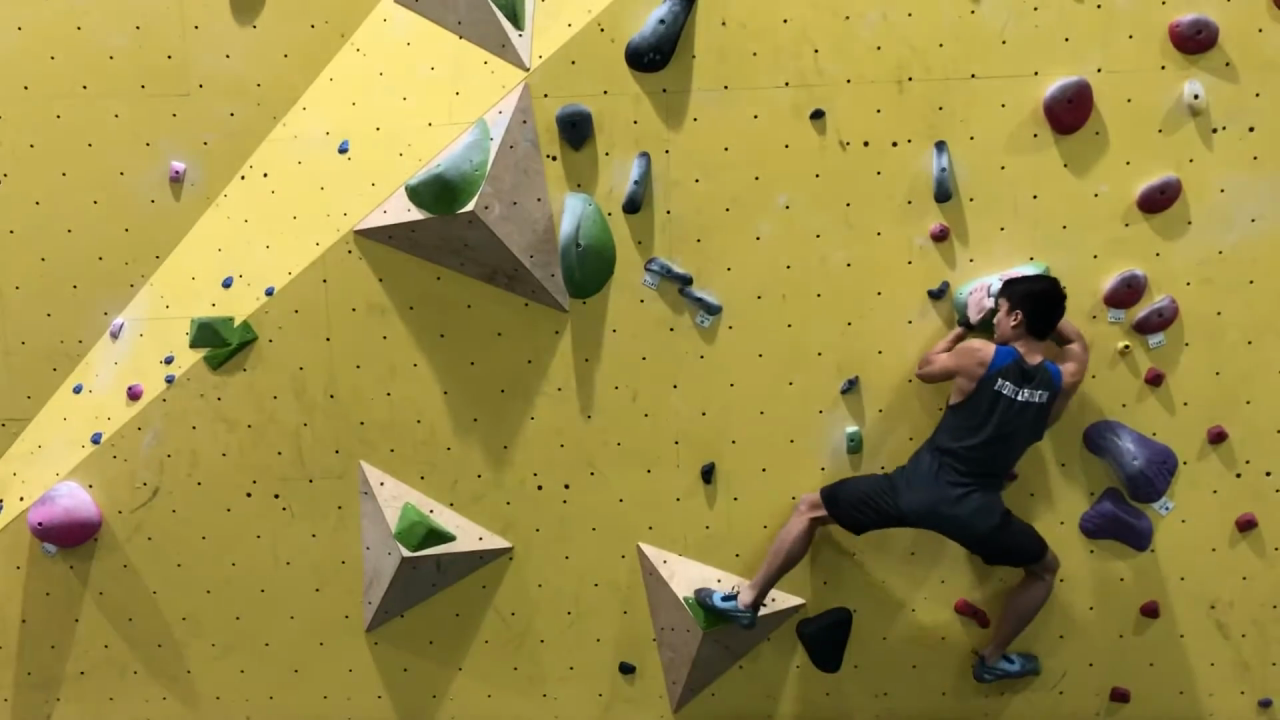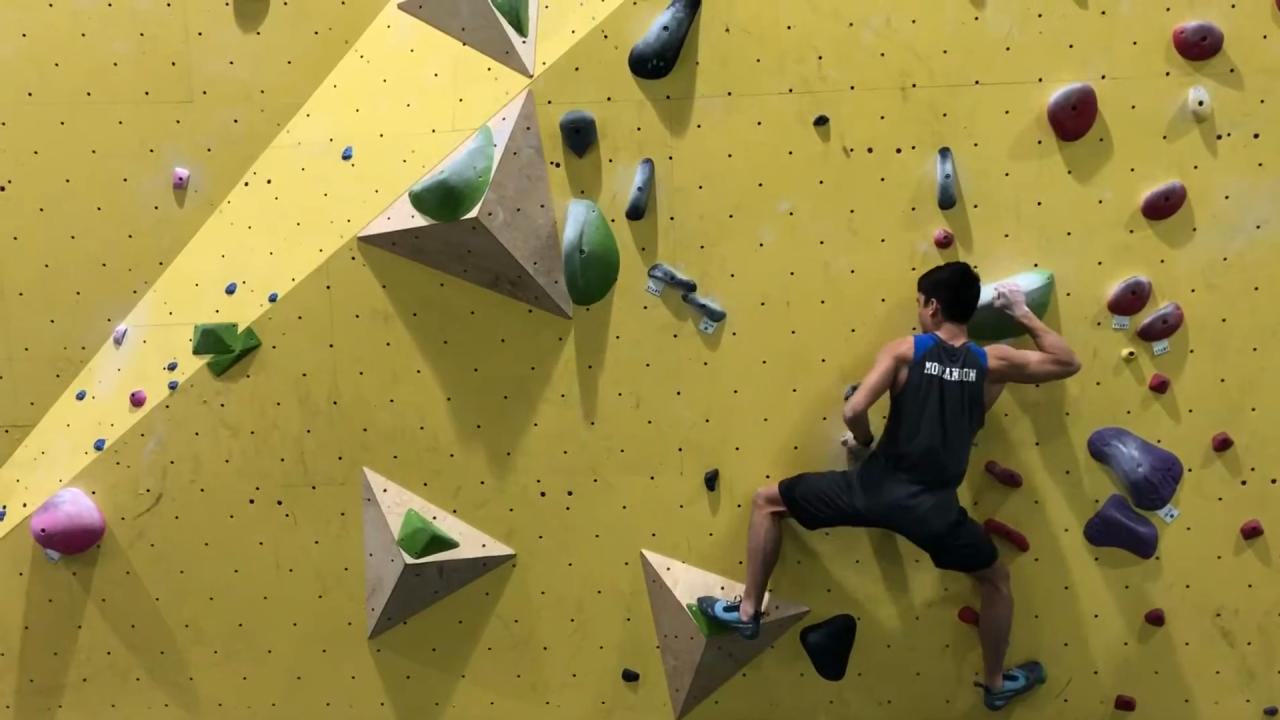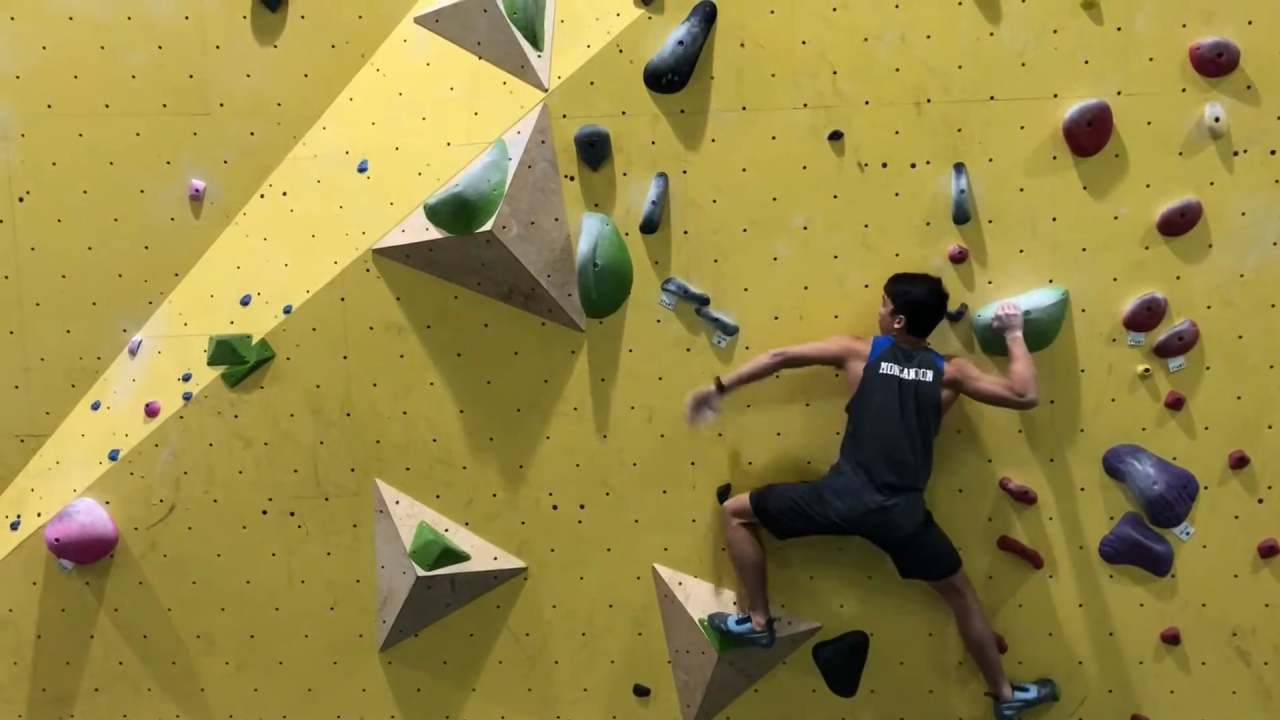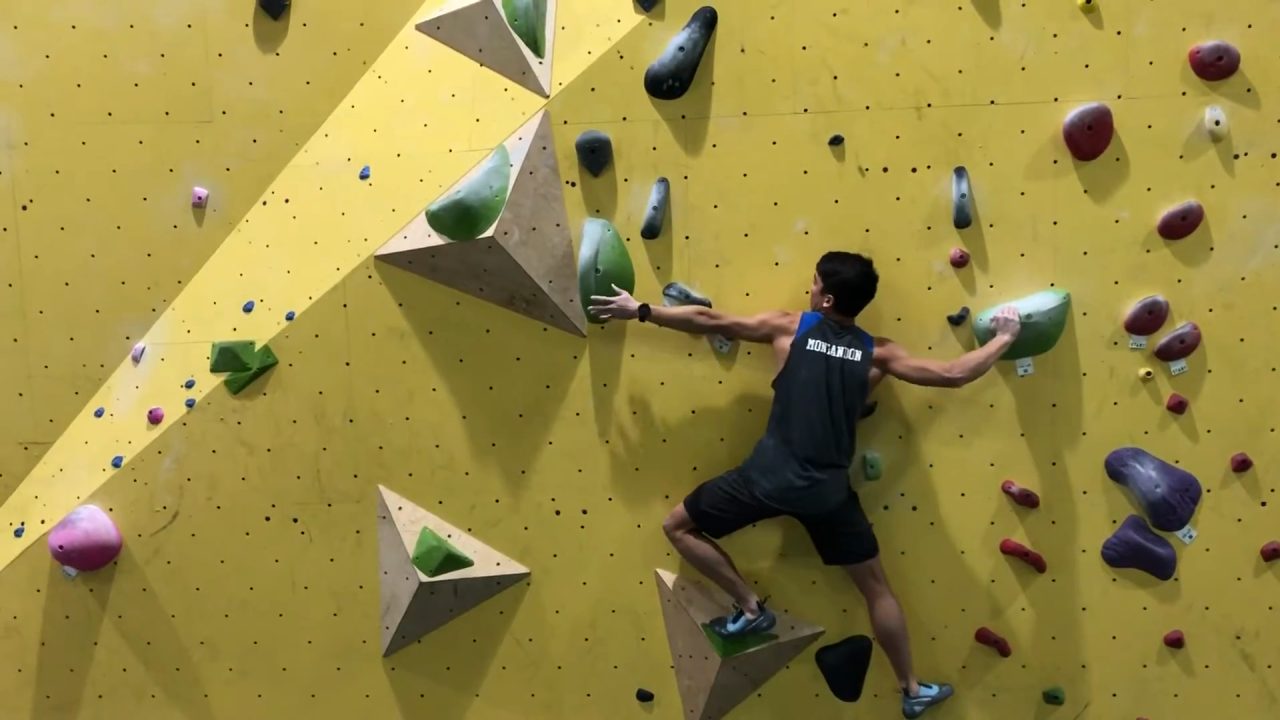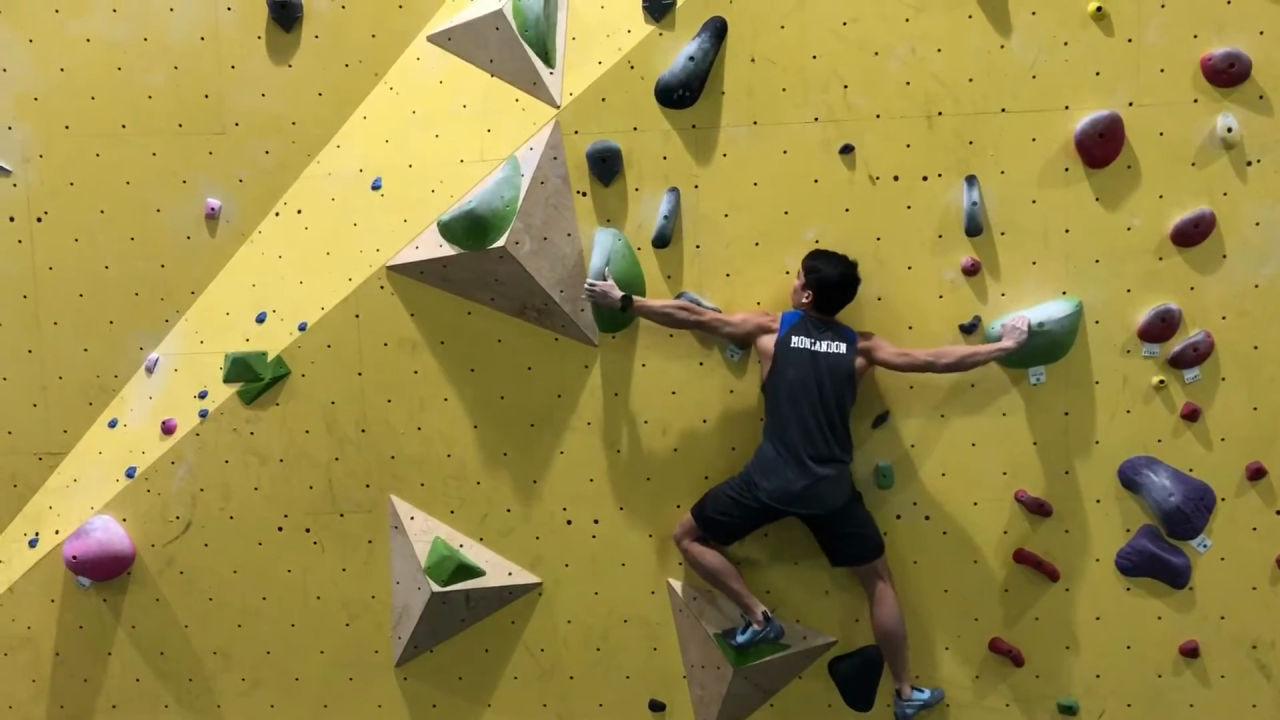
dt=1s
person 1, frame 1
left shoulder: (979, 355)
right shoulder: (1063, 382)
left elbow: (924, 369)
right elbow: (1078, 343)
left wrist: (967, 324)
right wrist: (1040, 305)
left hip: (919, 488)
right hip: (976, 509)
left knee: (810, 508)
right knee: (1044, 570)
left ankle: (747, 600)
right ankle: (992, 660)
person 1, frame 2
left shoulder: (904, 350)
right shoulder: (994, 363)
left elbow: (854, 409)
right elbow: (1068, 363)
left wrist: (862, 442)
right wrist: (1023, 314)
left hip: (877, 488)
right hip: (934, 506)
left knee: (766, 501)
right knee: (997, 580)
left ankle: (747, 610)
right ankle: (997, 683)
person 1, frame 3
left shoulder: (859, 351)
right shoulder: (950, 372)
left elbow: (782, 357)
right elbow: (1024, 395)
left wrist: (720, 386)
right wrist: (1013, 334)
left hip: (843, 497)
right hip: (902, 512)
left knee: (736, 513)
right knee: (962, 596)
left ankle: (756, 620)
person 1, frame 4
left shoulder: (789, 327)
right shoulder: (877, 353)
left elbow: (708, 320)
right elbow: (952, 375)
left wrist: (640, 311)
right wrist: (1002, 338)
left hip: (768, 476)
right hip: (828, 489)
left knee: (677, 526)
right knee: (876, 588)
left ankle: (750, 608)
person 1, frame 5
left shoulder: (770, 328)
right shoulder: (861, 345)
left elbow: (690, 315)
right elbow: (936, 360)
left wrist: (623, 301)
right wrist: (1004, 345)
left hip: (769, 480)
right hip: (831, 489)
left knee: (687, 536)
right knee: (880, 583)
left ankle: (758, 618)
